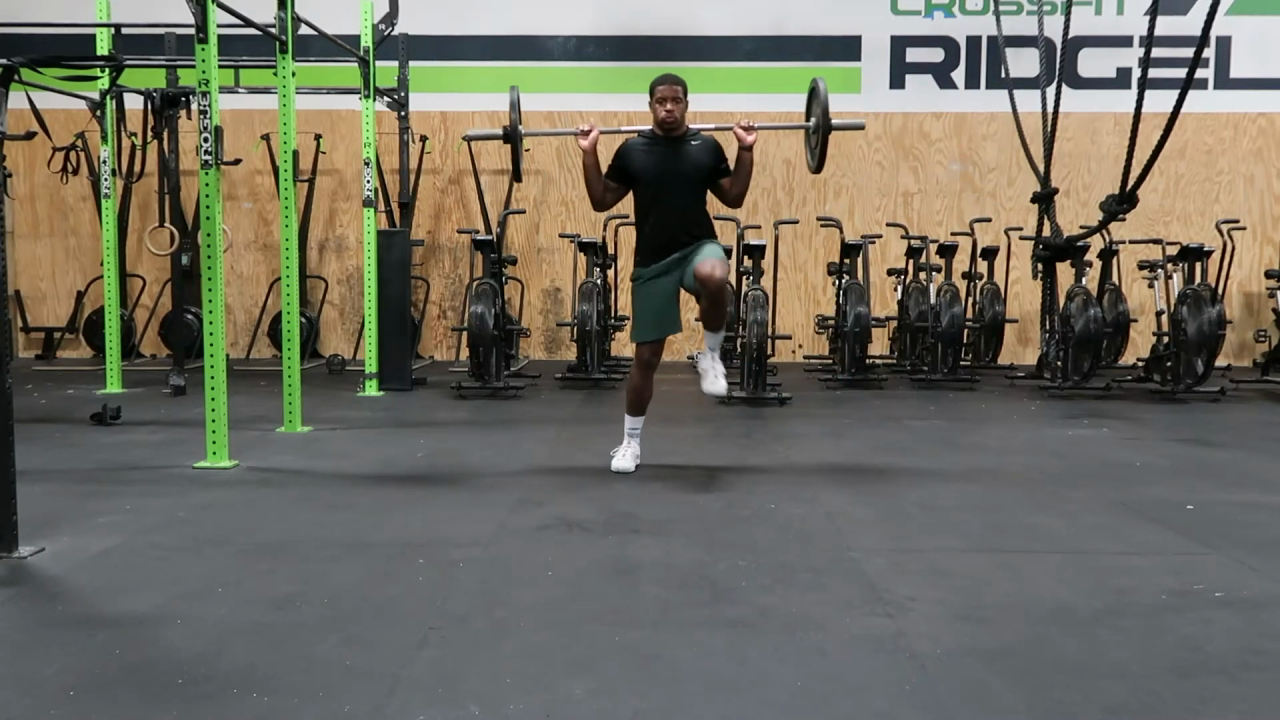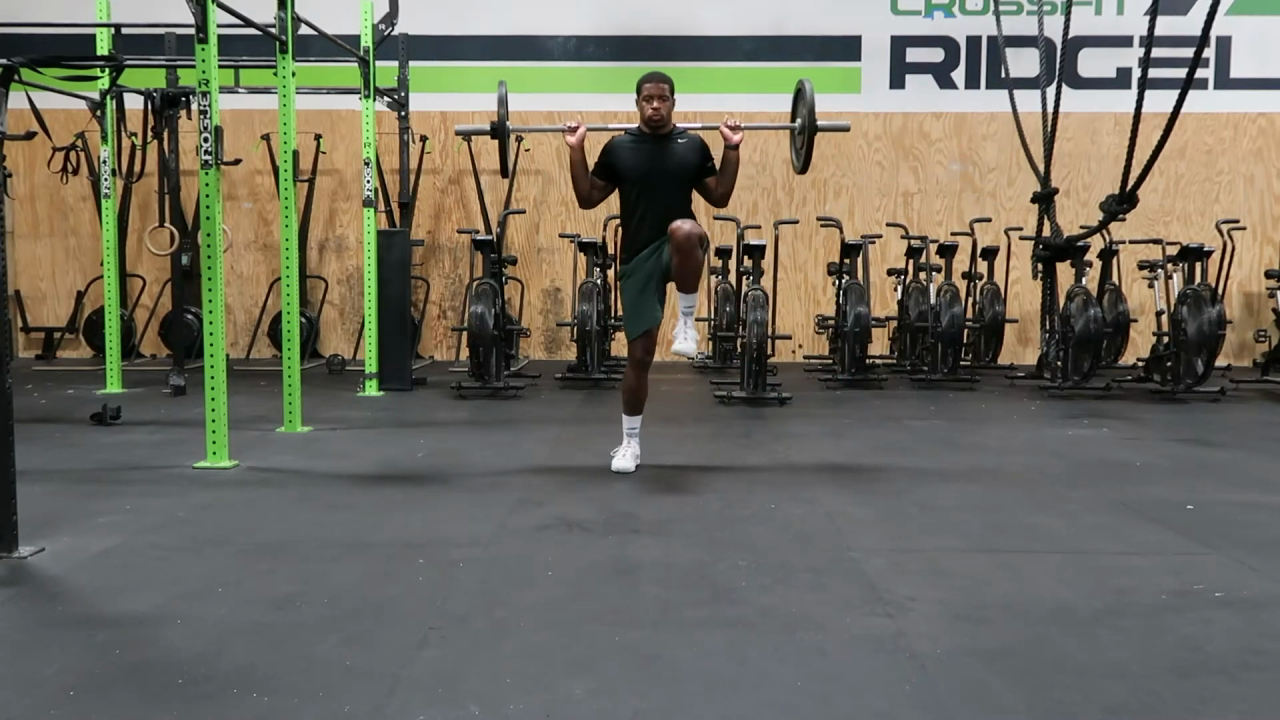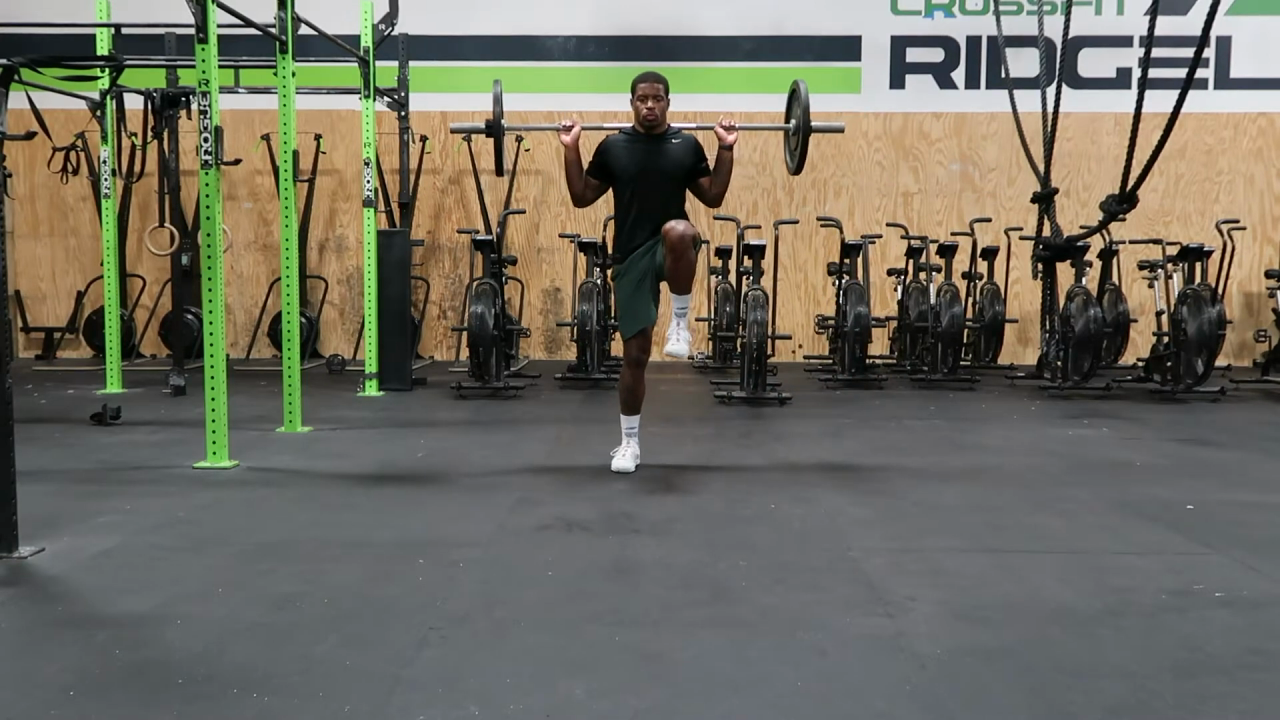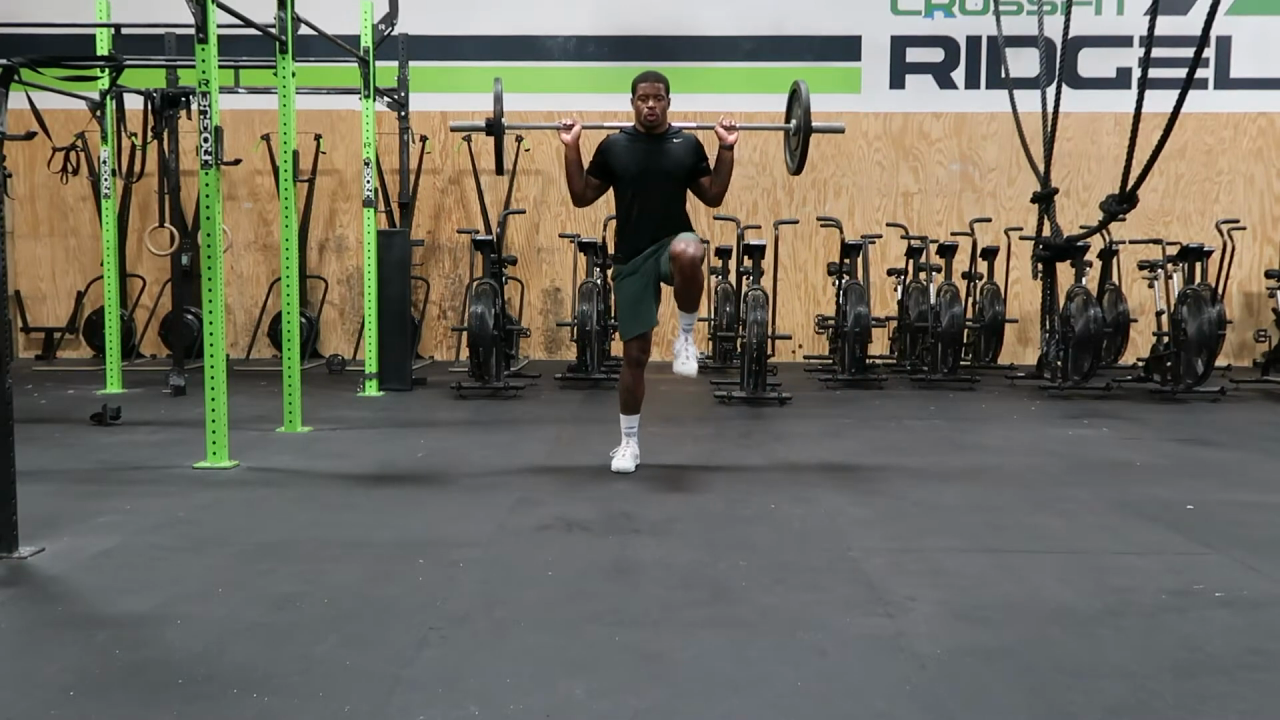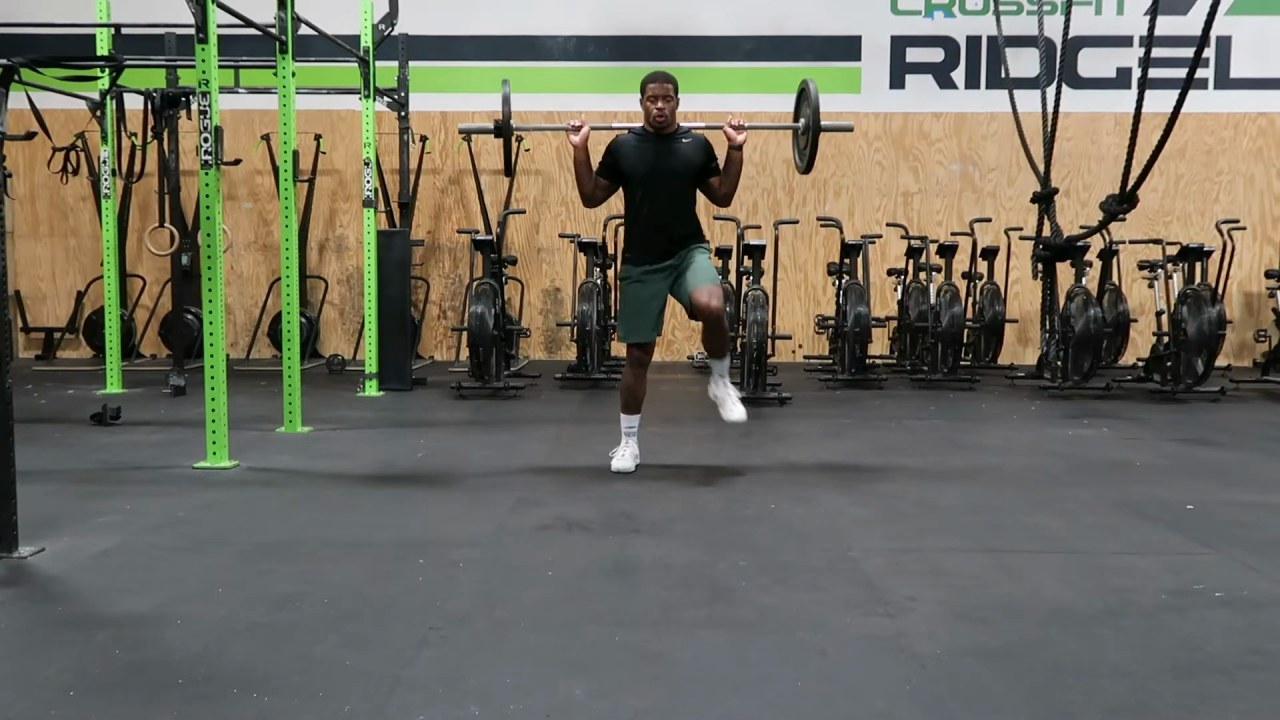
dt=0.2s
person 1, frame 1
left shoulder: (706, 146)
right shoulder: (632, 149)
left elbow: (734, 198)
right elbow: (601, 201)
left wrist: (745, 150)
right wrist: (589, 153)
left hip: (697, 250)
right hip: (652, 263)
left knee: (714, 278)
right knee: (646, 356)
left ankle: (711, 354)
right ankle: (630, 442)
person 1, frame 2
left shoulder: (692, 145)
right shoulder: (618, 147)
left elbow: (719, 198)
right elbow: (587, 199)
left wrist: (731, 148)
right wrist: (576, 150)
left hip: (680, 249)
right hip: (637, 258)
left knee: (684, 231)
right knee: (640, 353)
left ankle: (686, 322)
right ankle: (630, 442)
person 1, frame 3
left shoulder: (687, 145)
right shoulder: (613, 146)
left elbow: (713, 197)
right elbow: (581, 198)
left wrist: (726, 149)
right wrist: (571, 149)
left hip: (671, 245)
right hip: (630, 256)
left knee: (679, 233)
right knee: (635, 352)
left ankle: (680, 322)
right ankle: (629, 442)
person 1, frame 4
left shoulder: (687, 144)
right shoulder: (614, 146)
left elbow: (713, 197)
right elbow: (581, 197)
left wrist: (726, 149)
right wrist: (571, 148)
left hip: (676, 243)
right hip: (632, 258)
left knee: (686, 256)
right knee: (635, 353)
left ankle: (686, 338)
right ankle: (628, 442)
person 1, frame 5
left shoulder: (697, 144)
right shoulder: (622, 146)
left elbow: (723, 197)
right elbow: (591, 198)
left wrist: (736, 149)
right wrist: (580, 149)
left hip: (689, 251)
right hip: (642, 263)
left knee: (712, 308)
right knee: (638, 353)
left ankle: (721, 381)
right ankle: (628, 442)
